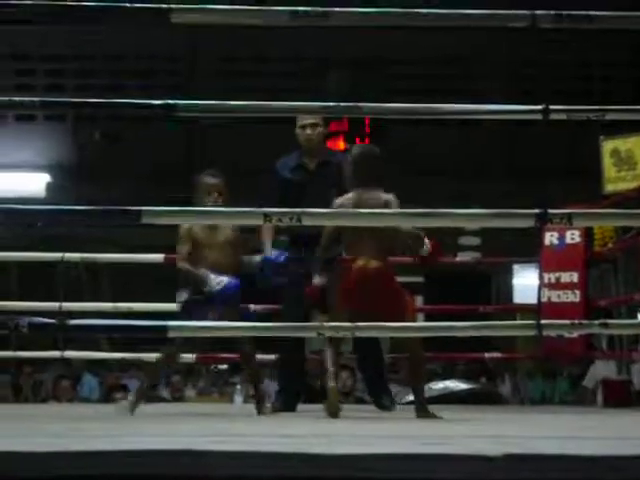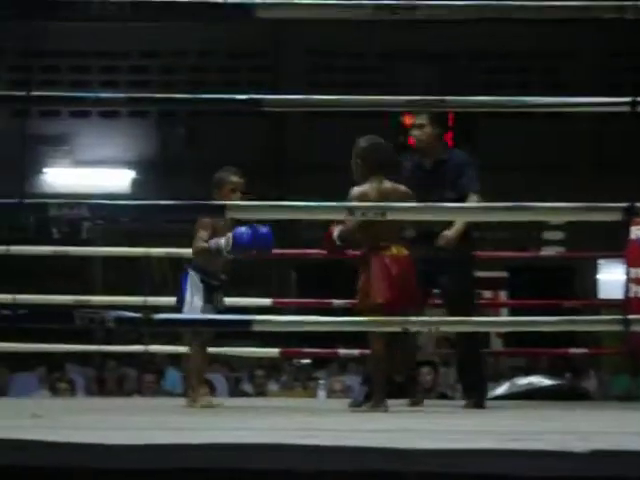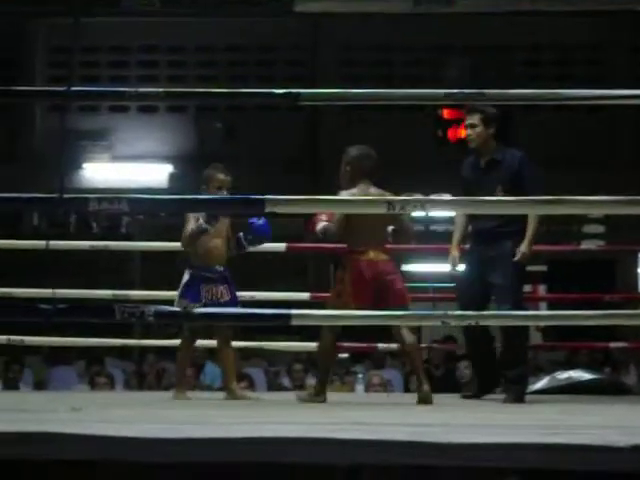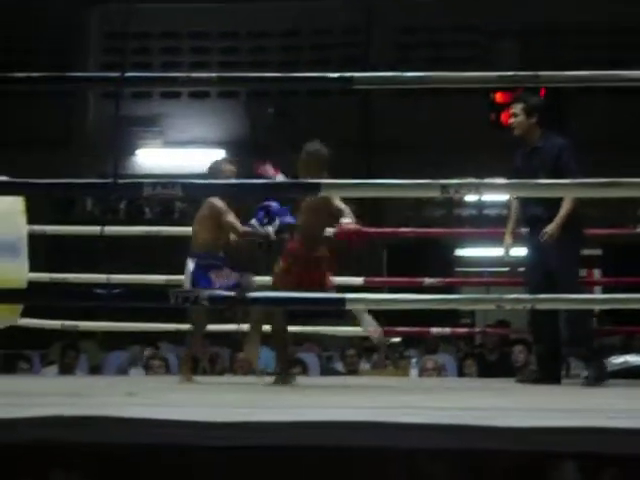
dt=0.5s
person 1, frame 1
left shoulder: (344, 166)
right shoulder: (283, 168)
right elbow: (272, 212)
right wrist: (268, 250)
left hip: (339, 252)
right hip: (301, 254)
right knee: (292, 325)
left ankle: (379, 391)
right ankle: (287, 394)
person 1, frame 2
left shoulder: (460, 160)
right shoulder: (410, 166)
left elbow: (473, 201)
left wrist: (456, 230)
left hip: (453, 250)
right hip: (419, 249)
left knee: (463, 318)
left ankle: (474, 390)
person 1, frame 3
left shoulder: (515, 160)
right shoulder: (469, 166)
left wrist: (527, 242)
right wrist: (455, 245)
left hip: (507, 247)
right hip: (478, 247)
left knee: (509, 313)
right knee: (469, 311)
left ankle: (515, 385)
right ankle: (486, 378)
person 1, frame 4
left shoulder: (558, 147)
right shoulder: (521, 156)
left wrist: (557, 223)
right wrist: (509, 232)
left hip: (562, 233)
right hip: (536, 234)
left knee: (569, 294)
left ankle: (592, 362)
right ankle: (548, 367)
person 2, frame 1
left shoulder: (341, 203)
right shoulder: (388, 200)
left elbow: (327, 242)
right elbow: (405, 235)
left wrist: (319, 275)
right wrist: (423, 245)
left hip: (350, 275)
right hip: (380, 274)
left knee: (333, 337)
right knee: (411, 339)
left ankle: (332, 382)
right ankle: (421, 404)
person 2, frame 2
left shoulder: (358, 193)
right shoulder: (404, 192)
left elbow: (350, 232)
left wrist: (336, 234)
left hip: (376, 262)
right hip: (402, 260)
left knee: (376, 330)
left ankle: (379, 397)
person 2, frame 3
left shoulder: (345, 196)
right shoulder: (387, 198)
left elbow: (335, 233)
right elbow: (406, 232)
left wrist: (322, 225)
left hip: (356, 265)
right hip: (383, 264)
left knee: (330, 324)
right knee: (399, 325)
left ankle: (320, 389)
right ankle: (423, 384)
person 2, frame 4
left shoulder: (325, 195)
left elbow: (344, 211)
left wrist: (347, 224)
left hip: (306, 257)
right hip: (299, 253)
left knee: (278, 310)
left ankle: (283, 371)
right ankle: (363, 317)
person 3, frame 1
left shoulder: (232, 225)
right shoulder: (190, 226)
left elbow: (239, 260)
right elbow: (180, 264)
left wrist: (261, 263)
right wrist: (209, 279)
left hip: (226, 296)
right hip: (196, 295)
left knee: (245, 349)
right knee: (172, 349)
left ankle: (260, 399)
right ankle: (143, 391)
person 3, frame 2
left shoulder: (232, 220)
right shoulder: (209, 218)
left elbow: (234, 250)
right elbow: (197, 249)
left wrist: (253, 242)
right wrist: (222, 245)
left hip: (216, 281)
right hip: (199, 279)
left knee: (205, 337)
right knee: (201, 336)
left ankle: (195, 390)
right ankle: (195, 392)
person 3, frame 3
left shoulder: (224, 217)
right shoulder: (195, 213)
right elbow: (186, 243)
left wrist: (246, 237)
right wrist: (204, 223)
left hip: (221, 279)
right hip: (197, 278)
left knee: (225, 334)
right knee: (190, 334)
left ankle: (231, 386)
right ankle: (180, 387)
person 3, frame 4
left shoulder: (226, 206)
right shoulder: (215, 205)
left elbow: (232, 241)
right elbow: (240, 231)
left wrist: (256, 227)
right wrist: (269, 233)
left hip: (220, 263)
right hip: (200, 266)
left knee: (247, 289)
right knee: (200, 319)
right ankle: (186, 369)
